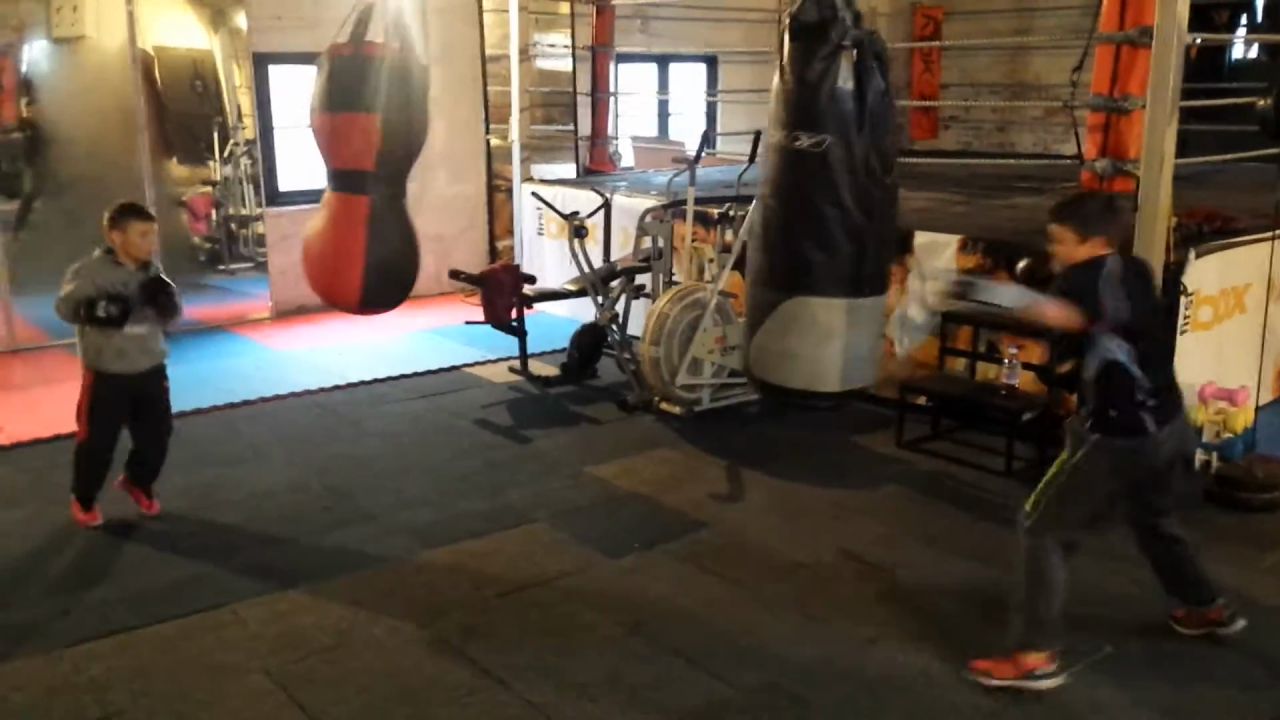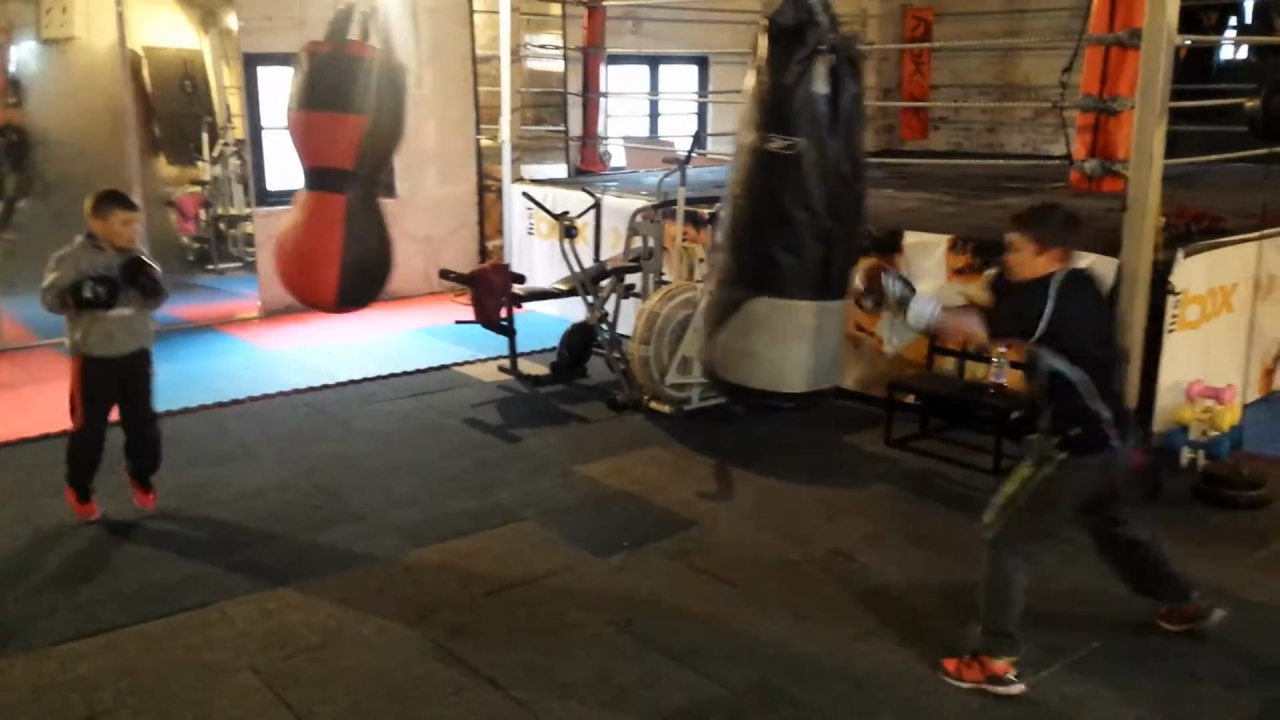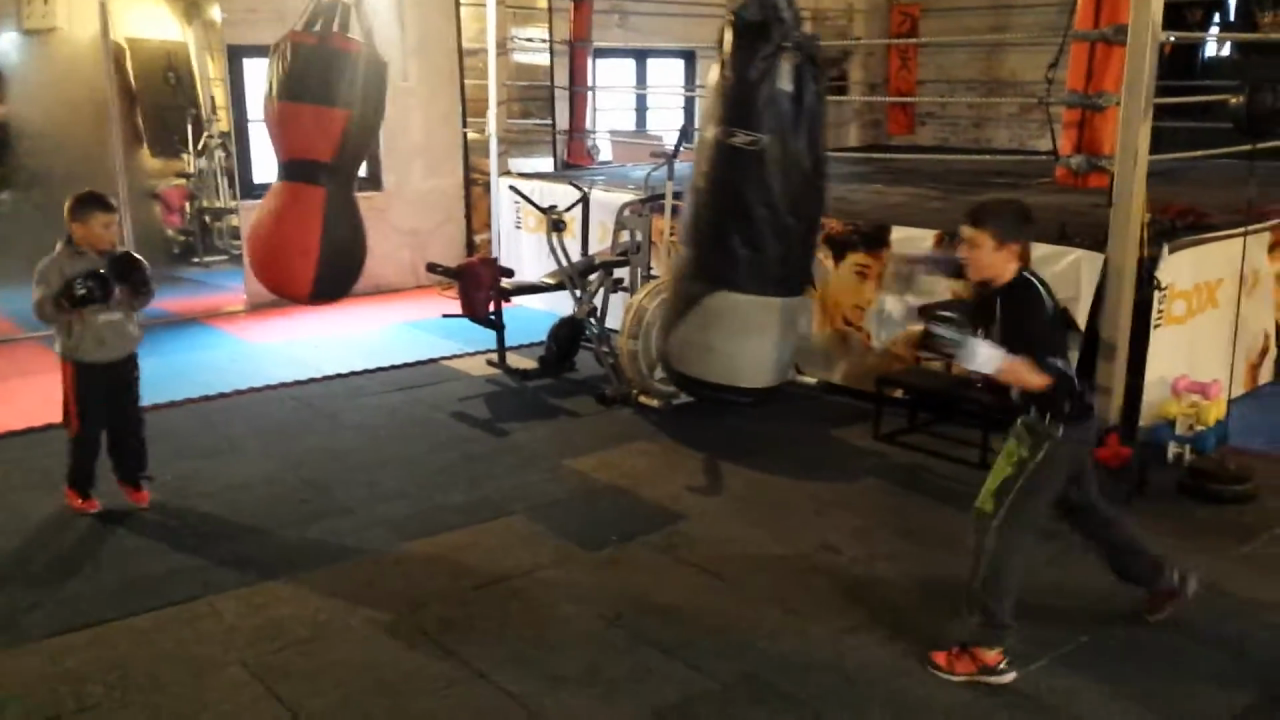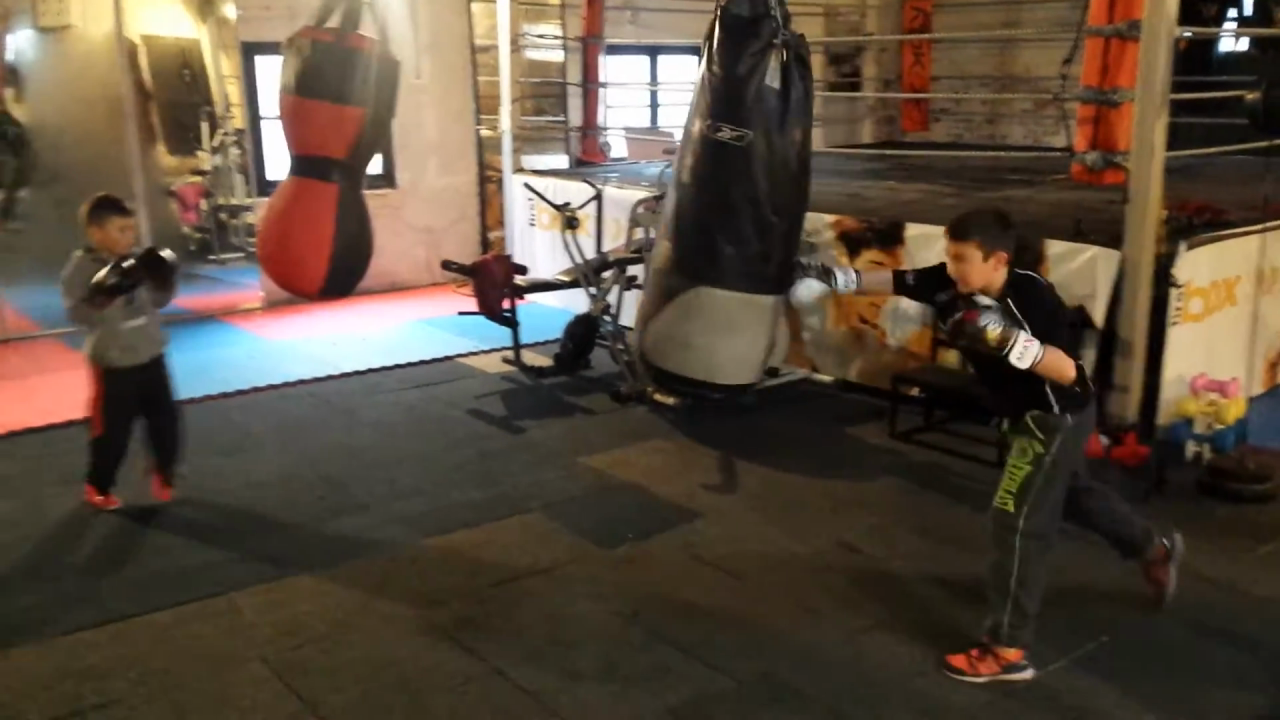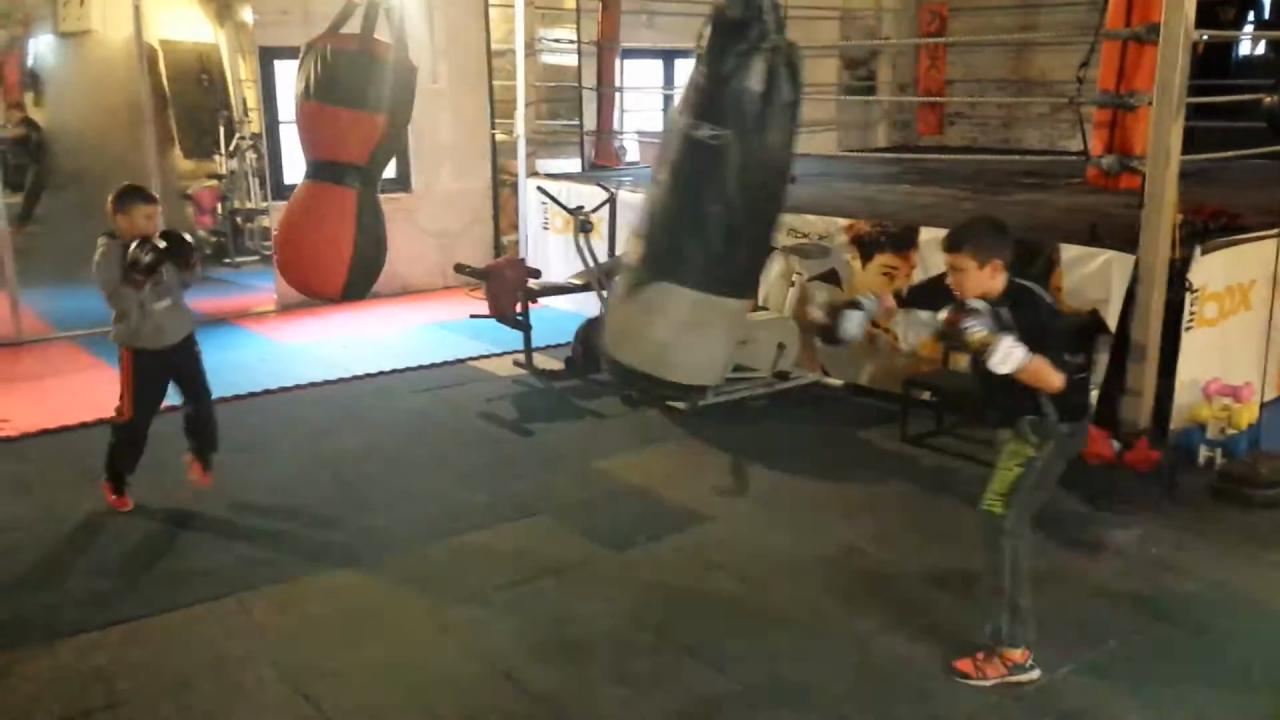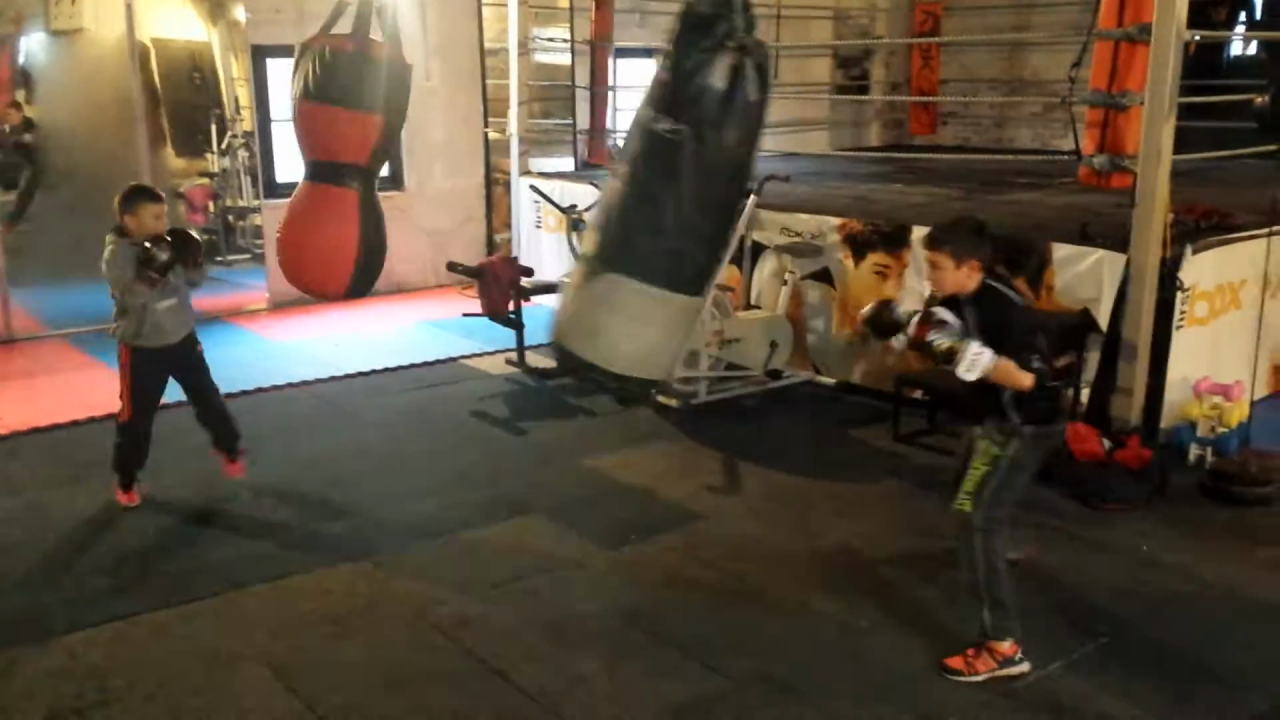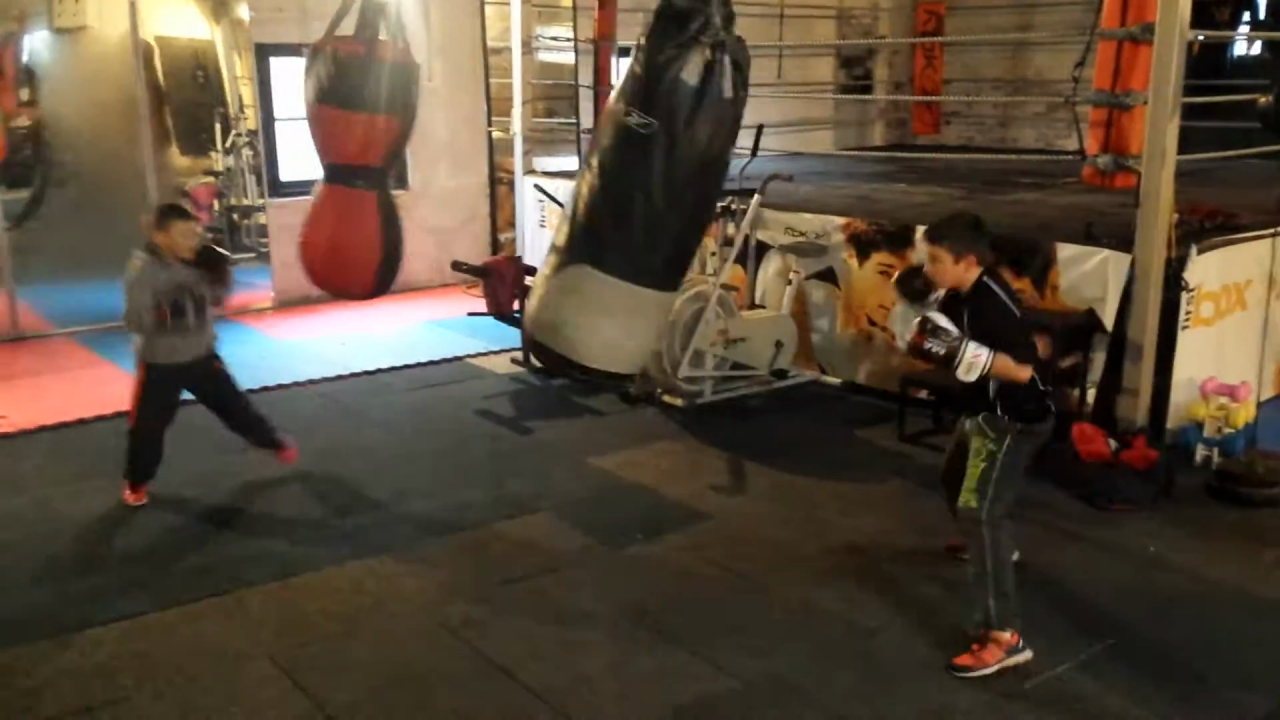
dt=0.1s
person 1, frame 1
left shoulder: (1095, 274)
right shoulder: (1133, 273)
left elbow: (1063, 314)
left wrist: (996, 292)
left hip: (1116, 432)
right hip: (1164, 427)
left knee: (1043, 529)
right knee: (1152, 518)
left ankle: (1035, 656)
right ankle: (1208, 609)
person 1, frame 2
left shoulder: (1048, 294)
right shoulder: (1081, 286)
left elbow: (977, 329)
left wrist: (914, 305)
left hip: (1078, 447)
right hip: (1109, 437)
left knee: (1006, 537)
right knee: (1112, 527)
left ankle: (995, 659)
right ankle: (1186, 604)
person 1, frame 3
left shoulder: (1026, 298)
right shoulder: (995, 286)
left elbow: (1037, 378)
left wrist: (967, 347)
left hip: (1055, 424)
right hip: (1053, 419)
left knee: (999, 521)
right knee: (1080, 505)
left ankle: (987, 650)
right ankle: (1164, 581)
person 1, frame 4
left shoulder: (1035, 294)
right shoulder: (950, 282)
left elbow: (1066, 372)
right elbow: (894, 280)
left wrist: (1006, 338)
right wrist: (832, 277)
left hip: (1057, 418)
right hip: (1025, 415)
left knee: (1014, 519)
right knee: (1073, 490)
left ankle: (1009, 650)
right ankle: (1154, 547)
person 1, frame 5
left shoulder: (1032, 305)
right shoulder: (958, 291)
left elbow: (1053, 381)
right elbow: (906, 298)
left wrist: (993, 342)
right wrist: (861, 310)
left hip: (1053, 423)
right hip: (1020, 417)
left knee: (1001, 517)
right knee: (1026, 490)
left ankle: (1012, 652)
person 1, frame 6
left shoulder: (1005, 307)
right shoulder: (959, 296)
left elbow: (1023, 378)
right elbow: (943, 329)
left wrist: (962, 350)
right wrist: (903, 323)
left hip: (1024, 425)
right hip: (995, 418)
left knee: (976, 516)
right knee: (971, 501)
left ankle: (1001, 646)
right ankle: (988, 549)
person 1, frame 7
left shoulder: (994, 305)
right shoulder: (961, 289)
left elbow: (1022, 371)
left wrist: (959, 352)
left hip: (1012, 421)
right hip: (983, 413)
left knee: (979, 509)
right knee: (956, 483)
left ankle: (1002, 635)
right ankle: (995, 549)
person 2, frame 1
left shoulder: (152, 272)
right shoulder: (90, 270)
left elbow: (164, 320)
right elbow: (65, 306)
left wrist: (166, 306)
right wrist: (88, 310)
left hip: (150, 371)
right hip: (105, 372)
left knee: (157, 433)
right knee: (96, 440)
left ankle: (138, 482)
right ankle: (84, 498)
person 2, frame 2
left shoulder: (135, 259)
right shoulder: (73, 257)
left elbow: (154, 302)
right elbow: (50, 295)
left wrist: (150, 288)
right wrist: (74, 296)
left hip: (136, 354)
right hip: (94, 357)
left knee: (143, 420)
right knee: (89, 427)
left ankle: (142, 478)
right ankle: (78, 489)
person 2, frame 3
left shoulder: (119, 259)
right shoulder: (58, 264)
left elbow: (140, 302)
right elbow: (42, 309)
left wrist: (139, 286)
right wrist: (67, 299)
left hip: (123, 358)
right hip: (84, 363)
left knee: (128, 423)
right knee: (85, 429)
left ankle: (131, 478)
right ankle: (79, 488)
person 2, frame 4
left shoulder: (135, 258)
right shoulder: (79, 270)
left elbow: (159, 301)
right elbow: (78, 315)
left wrist: (165, 281)
right wrist: (103, 295)
left hip: (151, 356)
right hip: (112, 364)
left knee: (165, 420)
right knee: (111, 432)
left ankle: (162, 470)
right ankle: (98, 484)
person 2, frame 5
left shoulder: (158, 248)
right shoulder: (109, 256)
left elbow: (181, 281)
right elbow: (118, 299)
left wrist: (183, 263)
right wrist: (140, 273)
left hip: (181, 340)
right hip: (141, 350)
left knee: (200, 400)
right knee: (134, 418)
left ankle: (201, 454)
right ankle: (116, 480)
person 2, frame 6
left shoulder: (165, 246)
right shoulder: (116, 254)
left elbow: (192, 279)
right elbow: (127, 294)
left wrist: (190, 261)
right wrist: (150, 272)
left hip: (182, 339)
right hip: (141, 348)
left knee: (207, 396)
right knee: (136, 417)
left ankle: (228, 447)
right ankle: (126, 478)
person 2, frame 7
left shoulder: (195, 265)
right shoulder: (142, 272)
left elbow: (218, 298)
right elbow: (137, 319)
left wrist: (219, 276)
right wrist: (165, 316)
left hip: (201, 355)
right hip: (160, 364)
left knee: (233, 404)
right knee: (146, 424)
left ankle: (272, 442)
right ankle: (136, 480)
